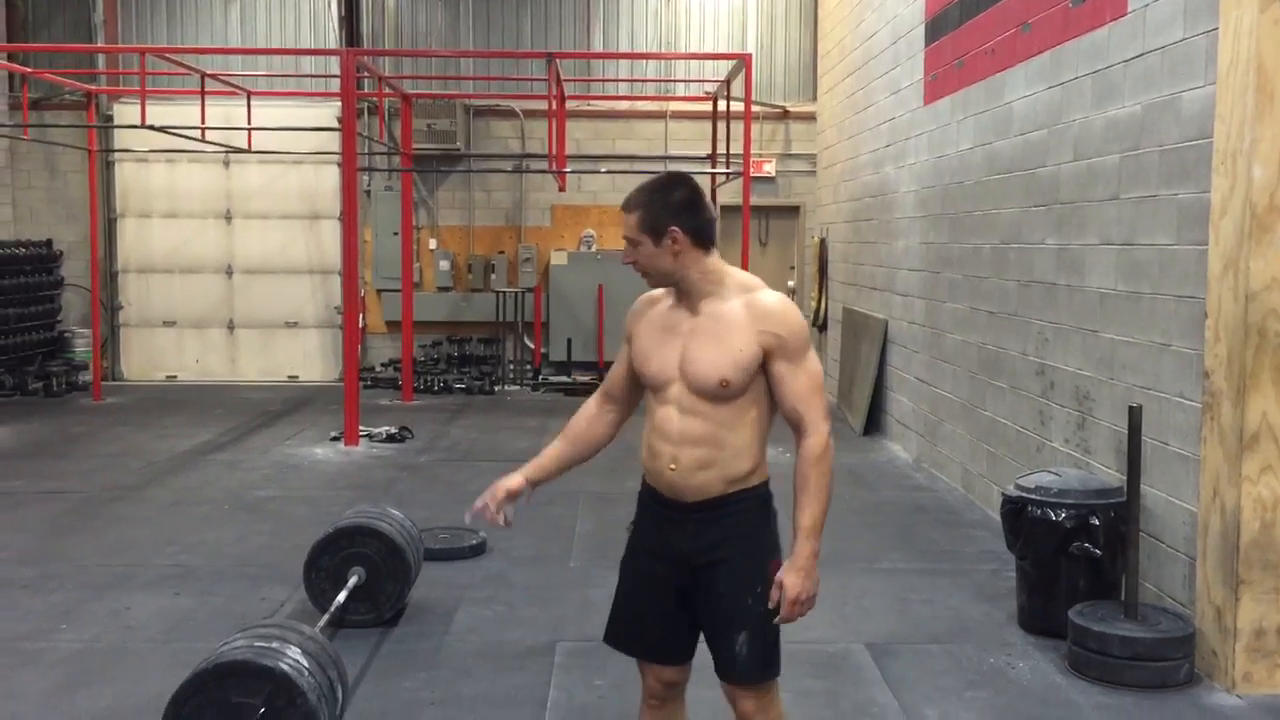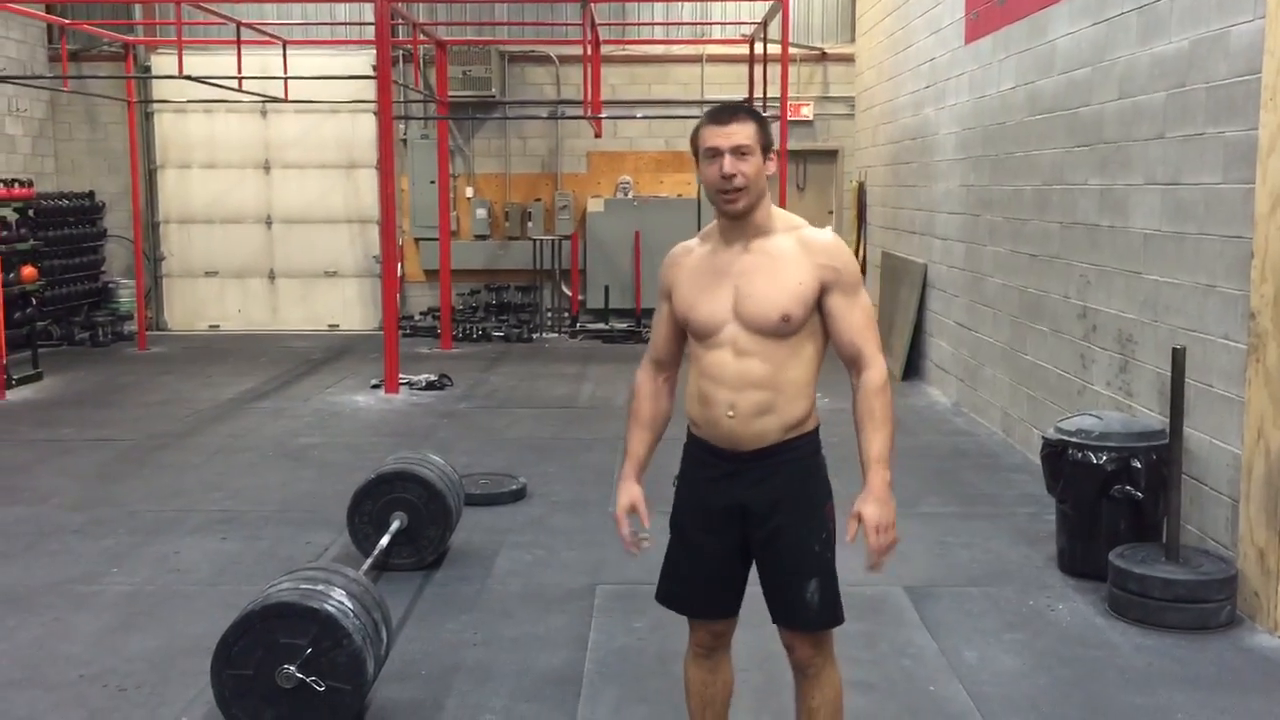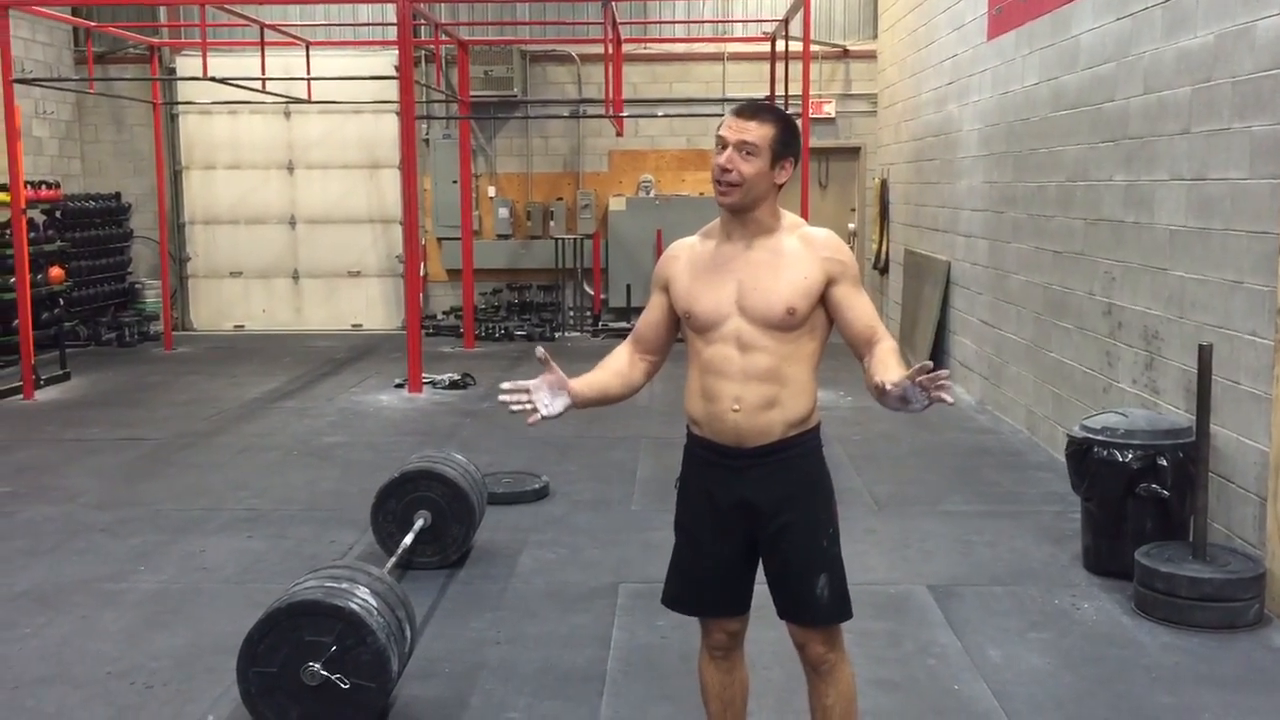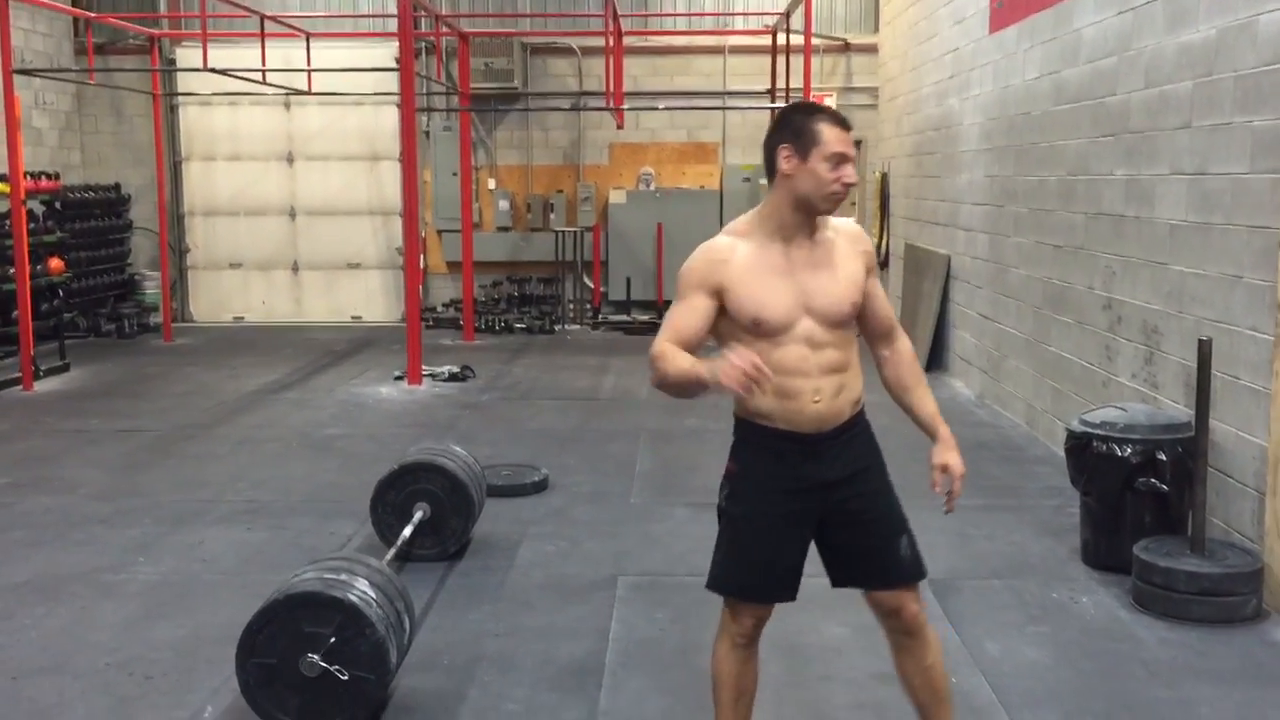
dt=1s
person 1, frame 1
left shoulder: (769, 315)
right shoulder: (646, 312)
left elbow: (814, 434)
right elbow: (608, 406)
left wrist: (805, 552)
right wrist: (529, 475)
left hip: (736, 523)
right hip: (657, 519)
person 1, frame 2
left shoulder: (820, 253)
right shoulder: (681, 262)
left elbow: (867, 366)
right elbow: (657, 369)
left wrist: (876, 483)
right wrist: (632, 474)
left hip: (789, 470)
right hip: (705, 468)
left knee: (807, 643)
right knee: (707, 633)
person 1, frame 3
left shoulder: (823, 253)
right shoulder: (680, 258)
left elbow: (874, 344)
right elbow: (641, 353)
left wrist: (893, 385)
right wrist: (574, 391)
left hip: (792, 468)
right hip: (707, 469)
left knee: (819, 641)
right knee: (720, 634)
person 1, frame 4
left shoulder: (853, 243)
right shoulder: (718, 259)
left elbow: (890, 345)
right elbow: (664, 361)
left wrist: (940, 435)
right wrist: (711, 370)
left hip: (852, 450)
right hip: (767, 458)
left knee: (904, 610)
right knee: (742, 621)
